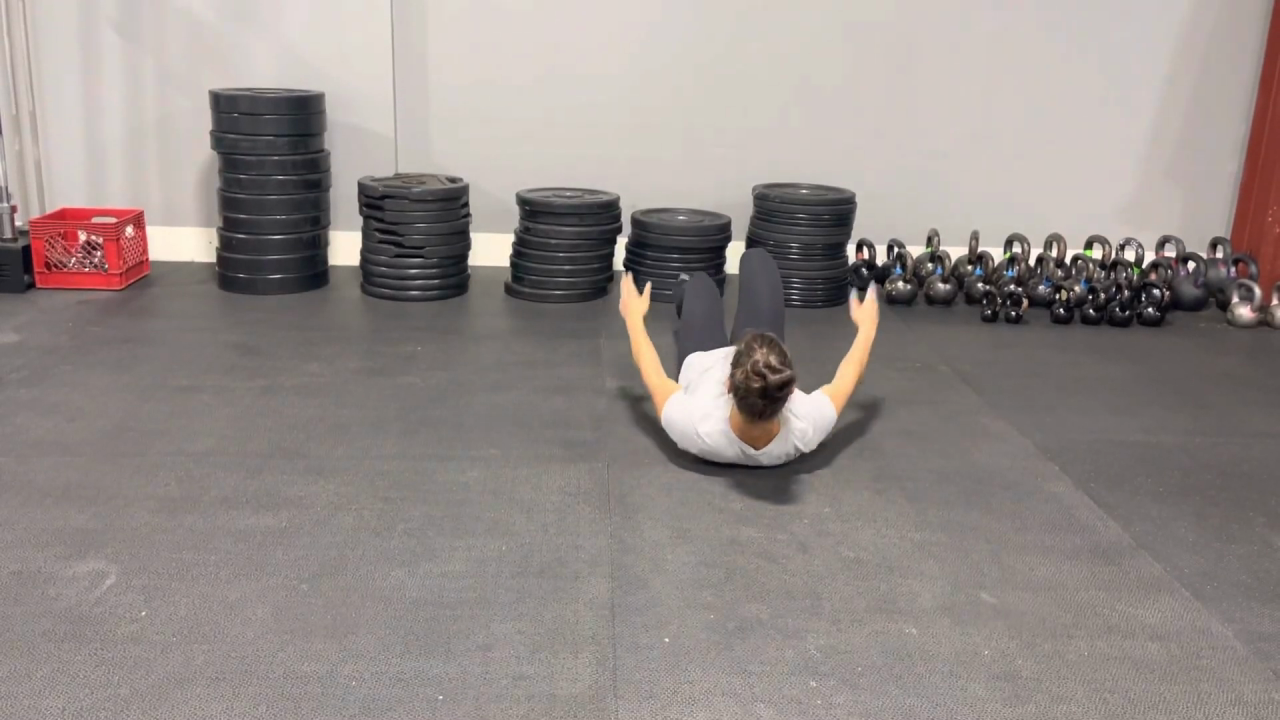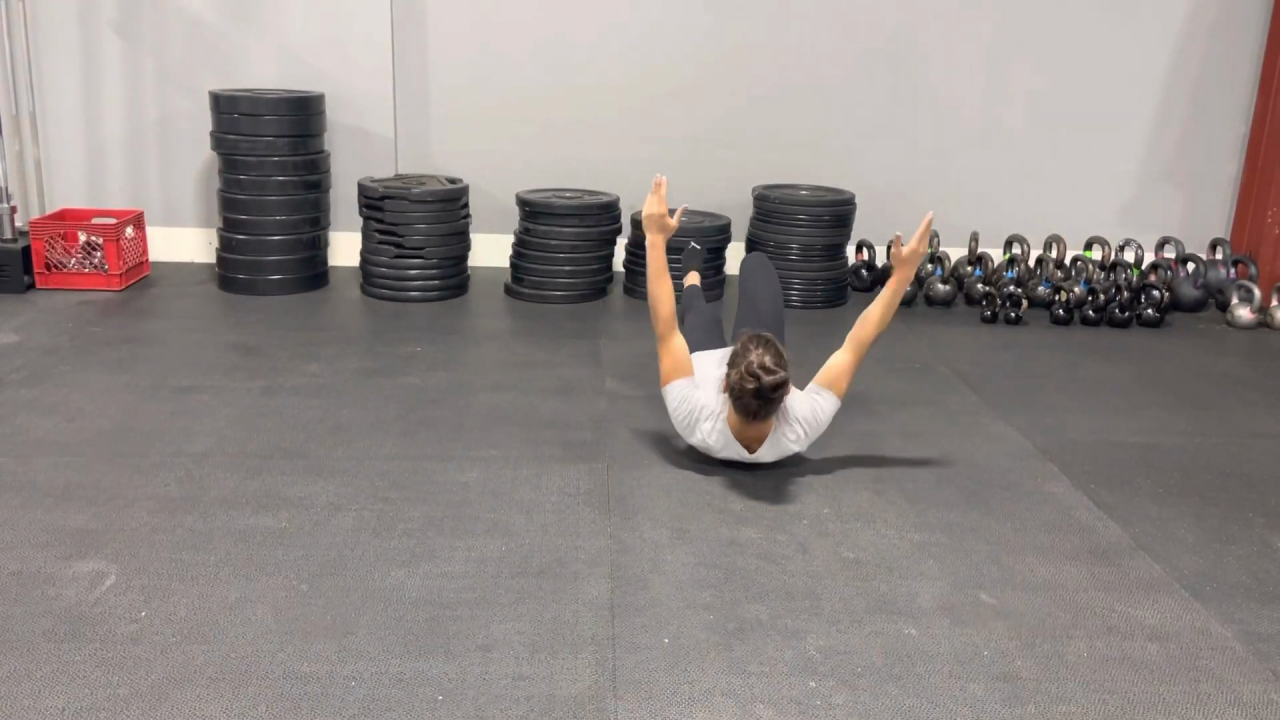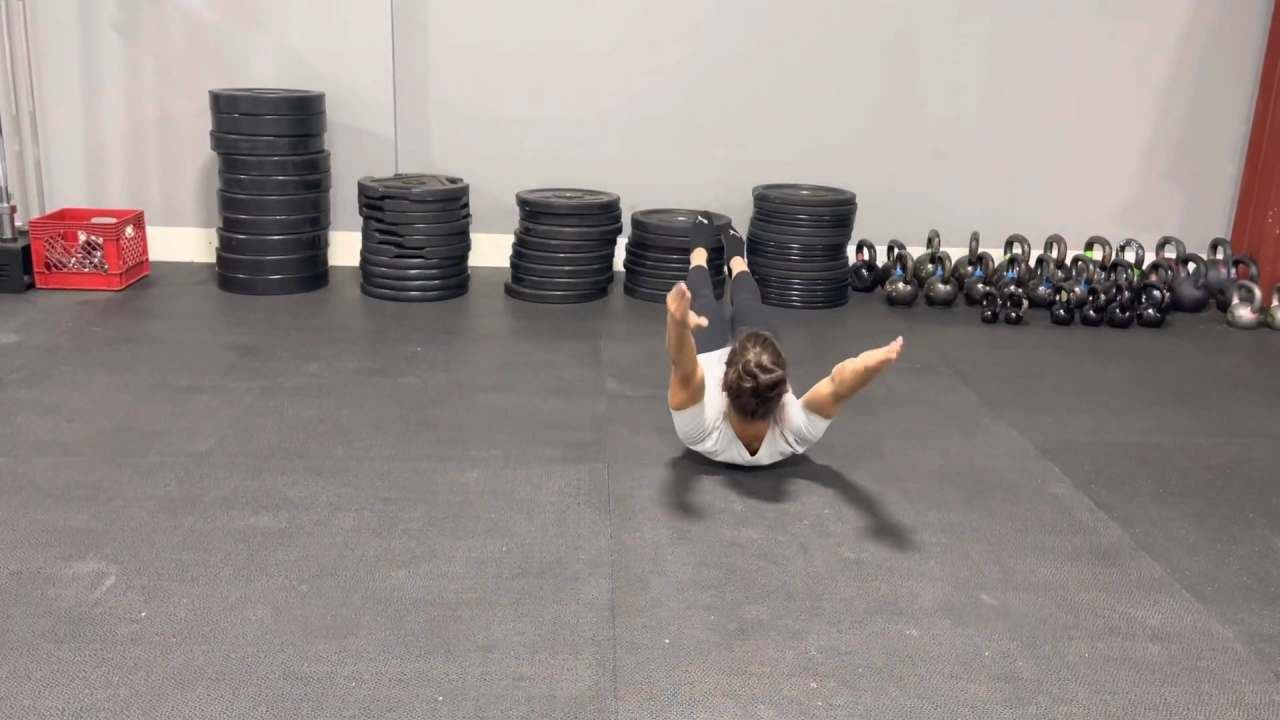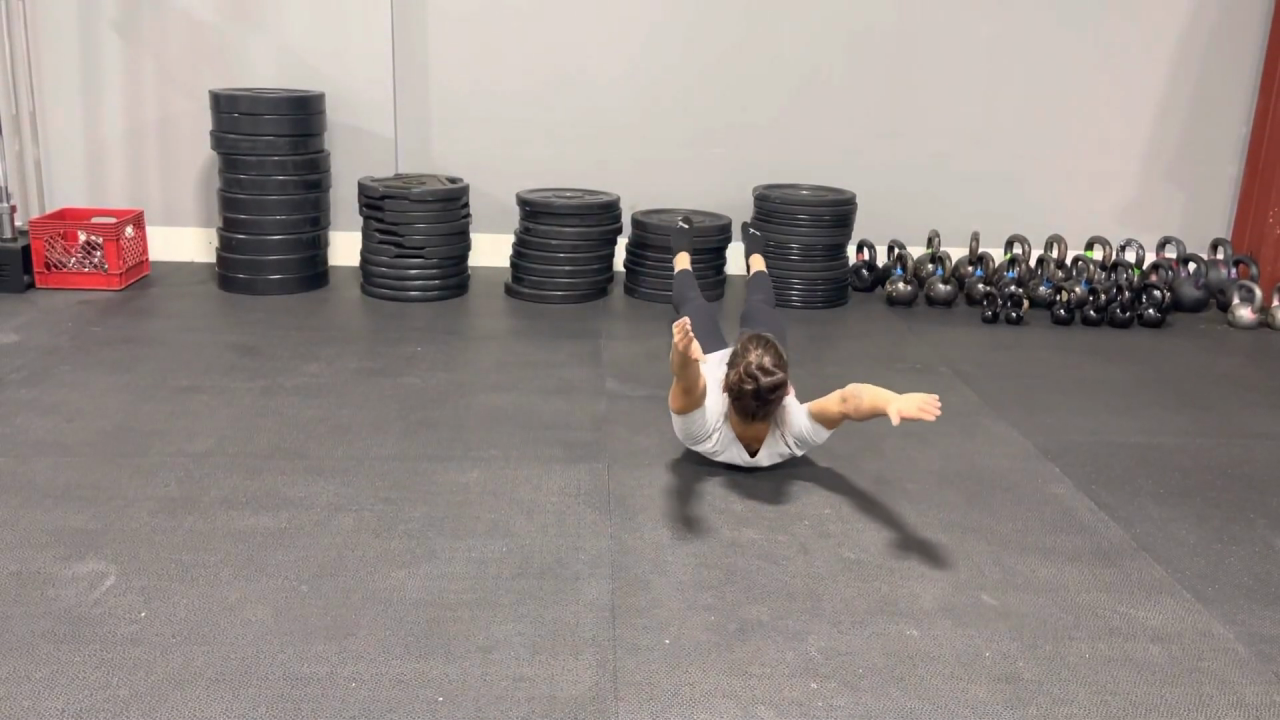
dt=0.4s
person 1, frame 1
left shoulder: (696, 430)
right shoulder: (804, 430)
left elbow: (653, 375)
right elbow: (843, 381)
left wrist: (635, 315)
right wrist: (866, 327)
left knee: (701, 284)
right knee: (758, 258)
left ankle: (685, 299)
person 1, frame 2
left shoulder: (699, 425)
right shoulder: (798, 429)
left elbow: (665, 333)
right elbow: (855, 347)
left wrist: (655, 239)
right wrist: (902, 274)
right knee: (756, 264)
left ankle: (692, 280)
person 1, frame 3
left shoulder: (701, 429)
right shoulder: (795, 432)
left elbow: (683, 371)
right elbow: (836, 386)
left wrist: (680, 328)
right wrist: (868, 364)
left knee: (705, 307)
right knee: (748, 305)
left ankle: (701, 252)
right ankle: (736, 259)
person 1, frame 4
left shoulder: (702, 431)
right shoulder: (793, 434)
left elbow: (687, 383)
right elbow: (847, 401)
left wrist: (683, 357)
right wrist: (894, 401)
left knee: (695, 306)
right knee: (760, 307)
left ankle: (682, 255)
right ankle: (756, 255)
